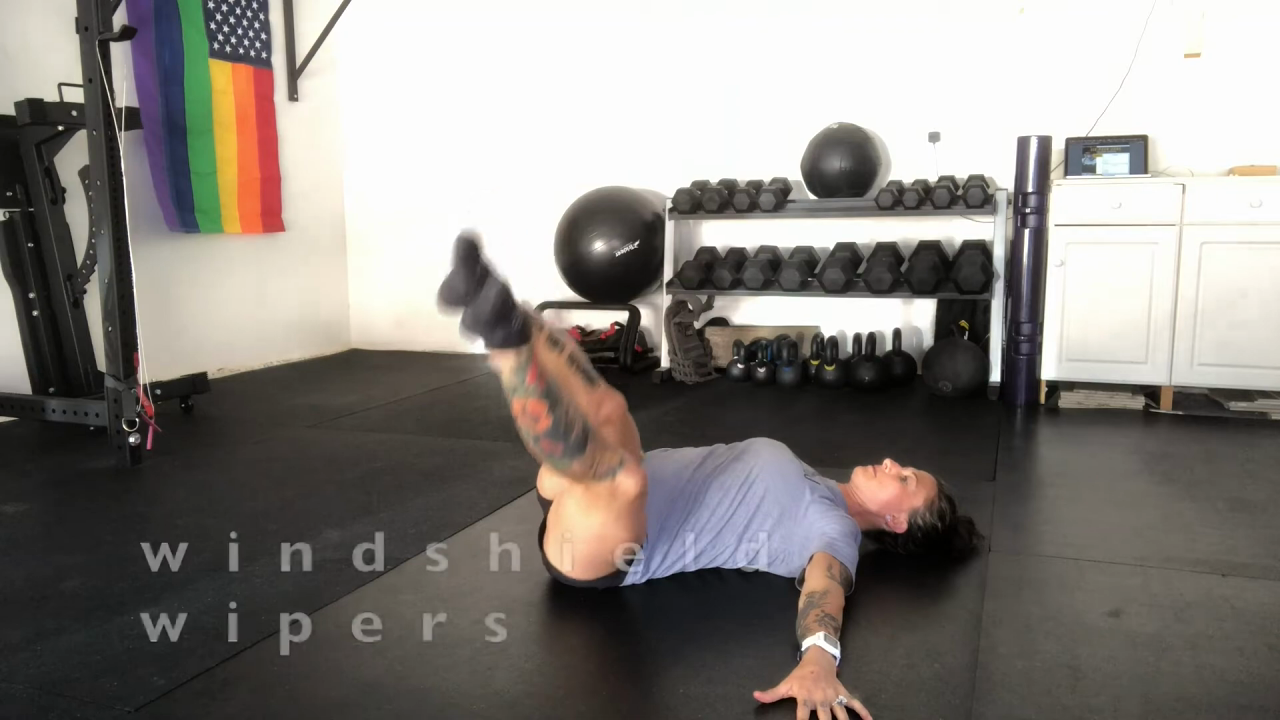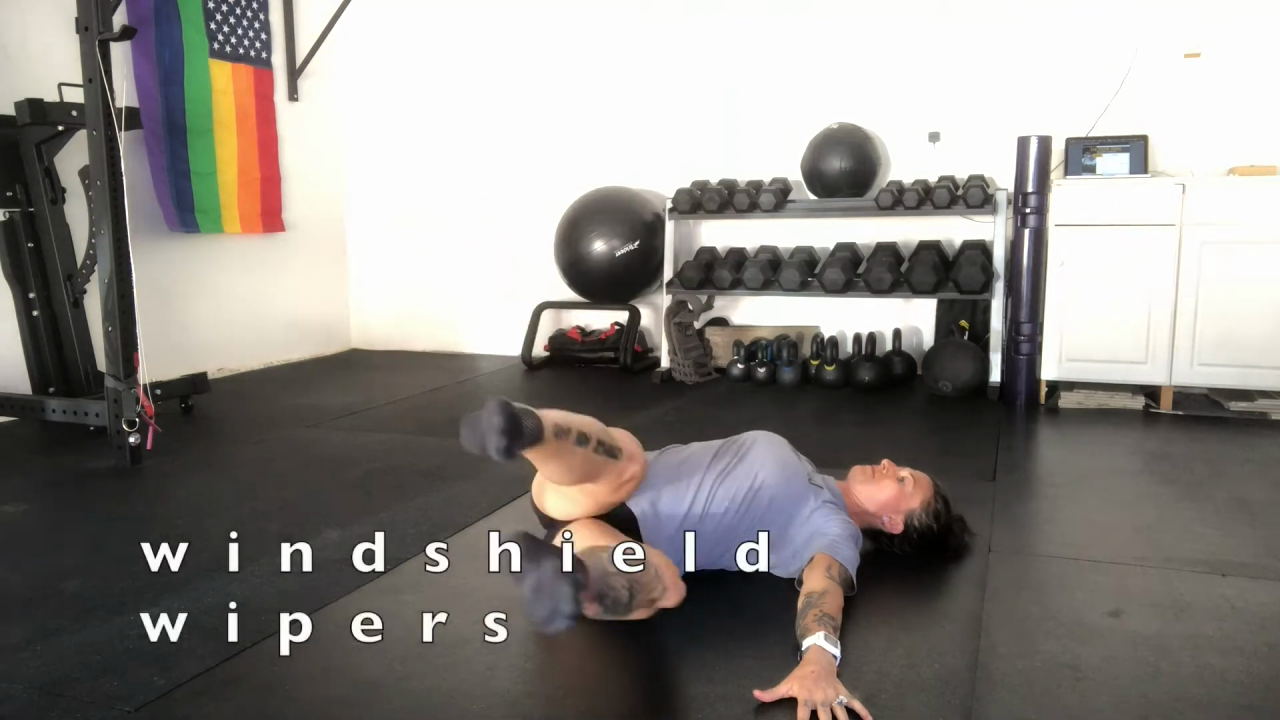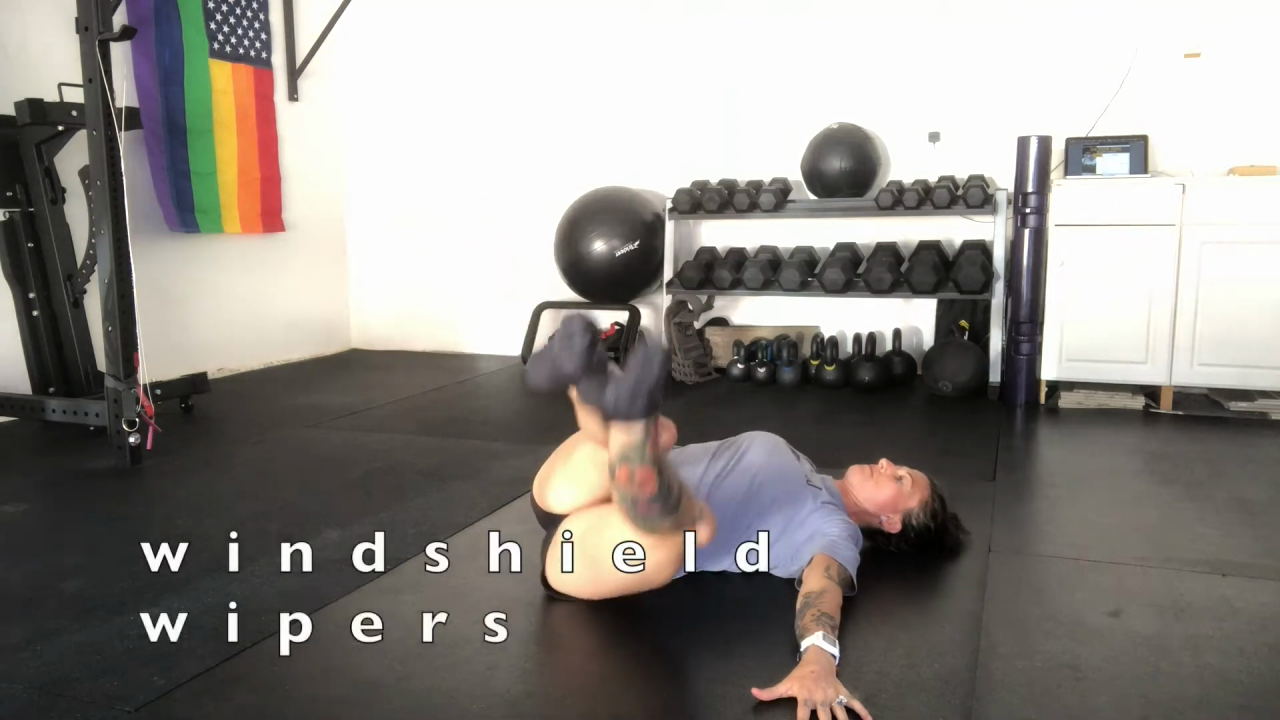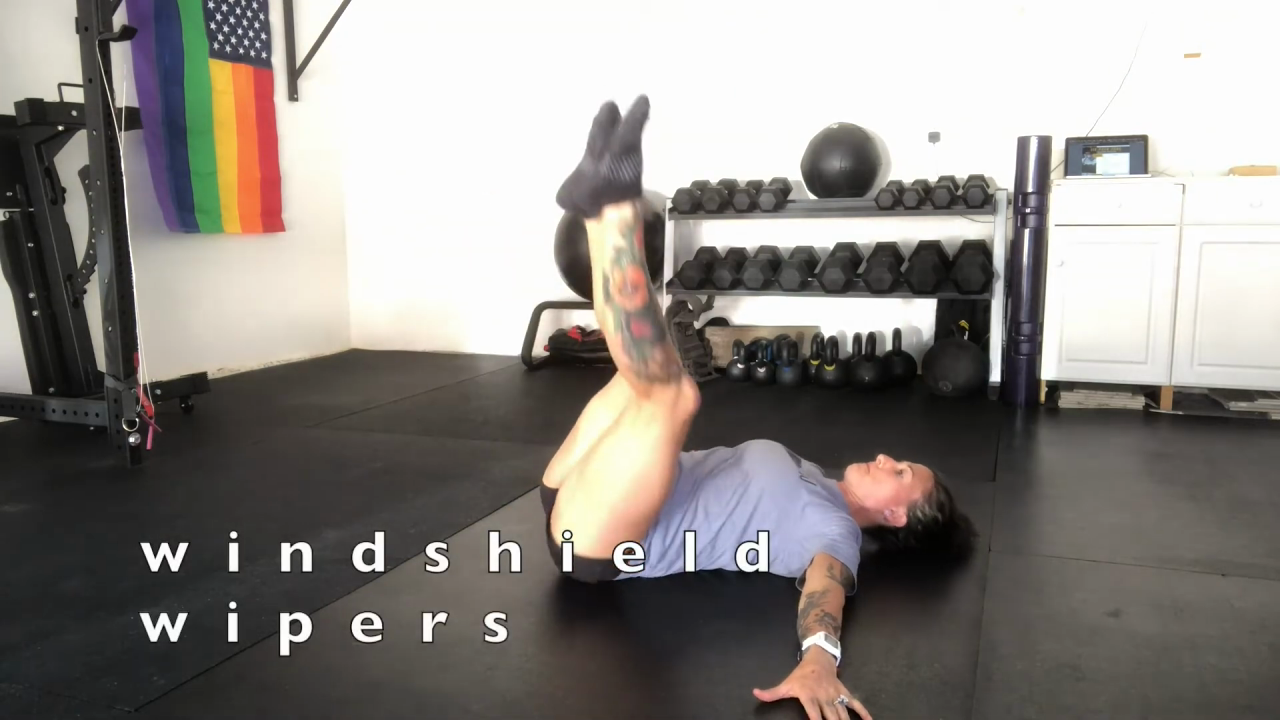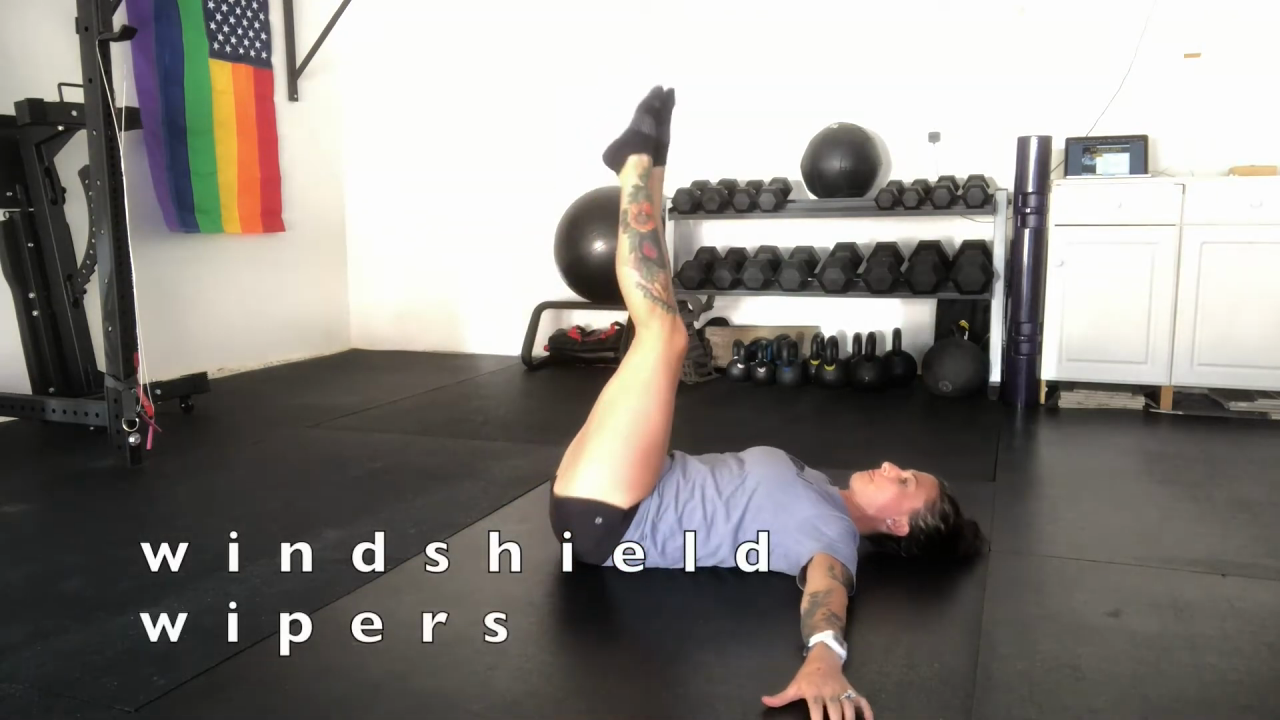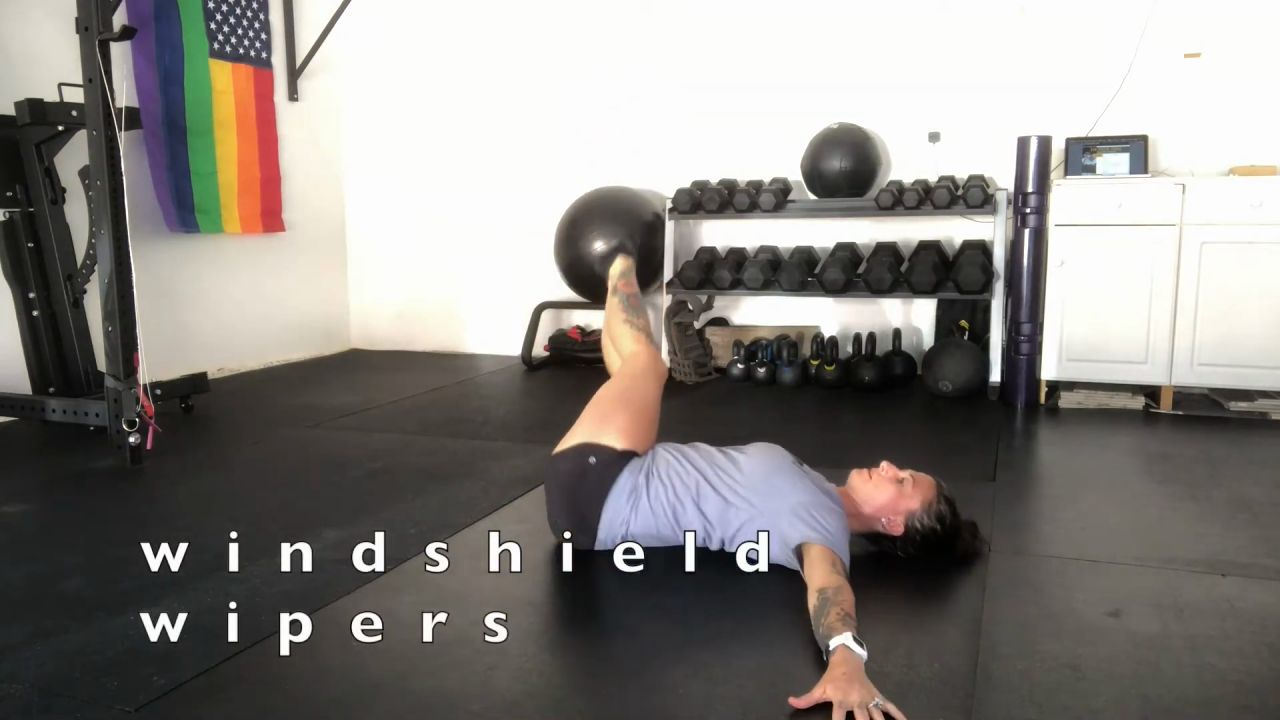
dt=0.5s
person 1, frame 1
left shoulder: (836, 531)
right shoulder: (811, 484)
left elbow: (823, 593)
left wrist: (817, 656)
left knee: (621, 476)
right knee: (604, 409)
left ankle: (507, 337)
person 1, frame 2
left shoulder: (836, 532)
right shoulder: (797, 470)
left elbow: (822, 594)
left wrist: (817, 662)
left hip: (624, 532)
left knee: (659, 583)
right knee: (622, 458)
person 1, frame 3
left shoulder: (835, 530)
right shoulder: (797, 471)
left elbow: (822, 592)
left wrist: (818, 661)
left knee: (690, 525)
right knee: (652, 433)
person 1, frame 4
left shoulder: (834, 531)
right shoulder: (808, 479)
left elbow: (825, 594)
left wrist: (818, 661)
left hip: (592, 543)
right hip: (574, 503)
left knee: (671, 390)
left ankle: (617, 198)
person 1, frame 5
left shoulder: (833, 534)
right shoulder: (817, 489)
left elbow: (827, 592)
left wrist: (823, 658)
left hip: (600, 518)
left knee: (663, 328)
person 1, frame 6
left shoulder: (825, 526)
right shoulder: (819, 494)
left elbow: (827, 582)
left wrist: (846, 656)
left hip: (592, 498)
left knee: (643, 362)
